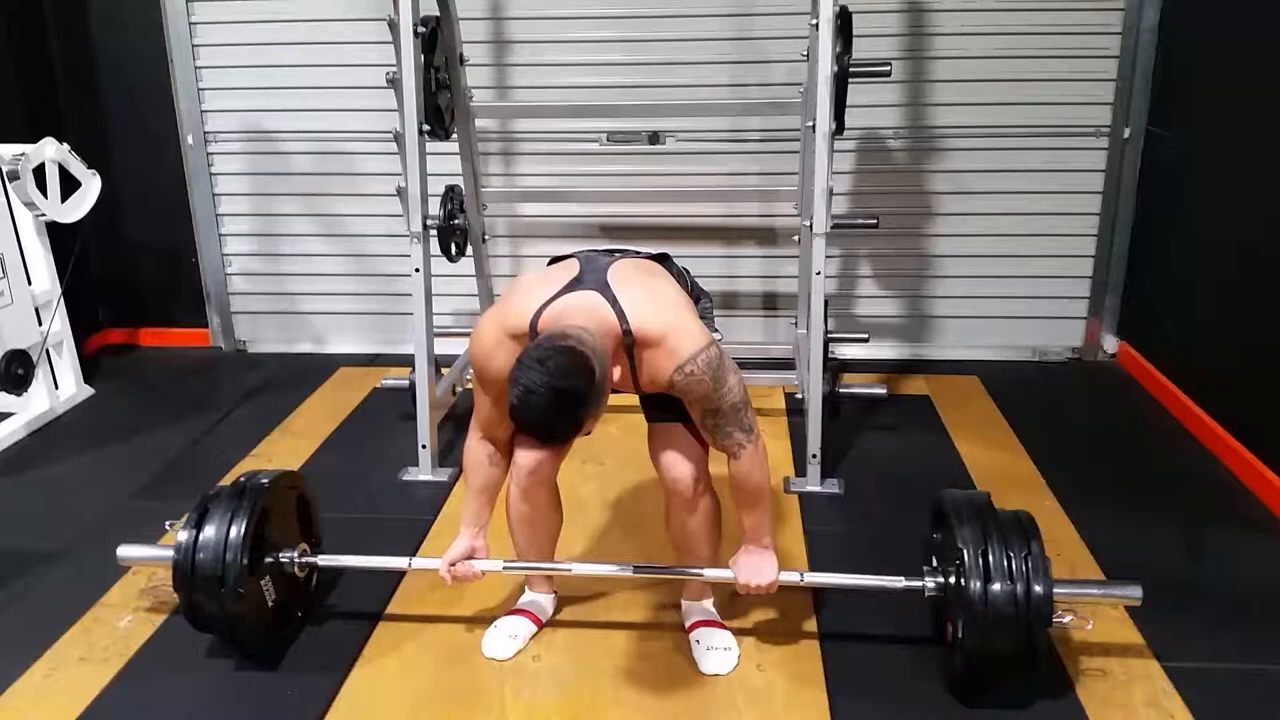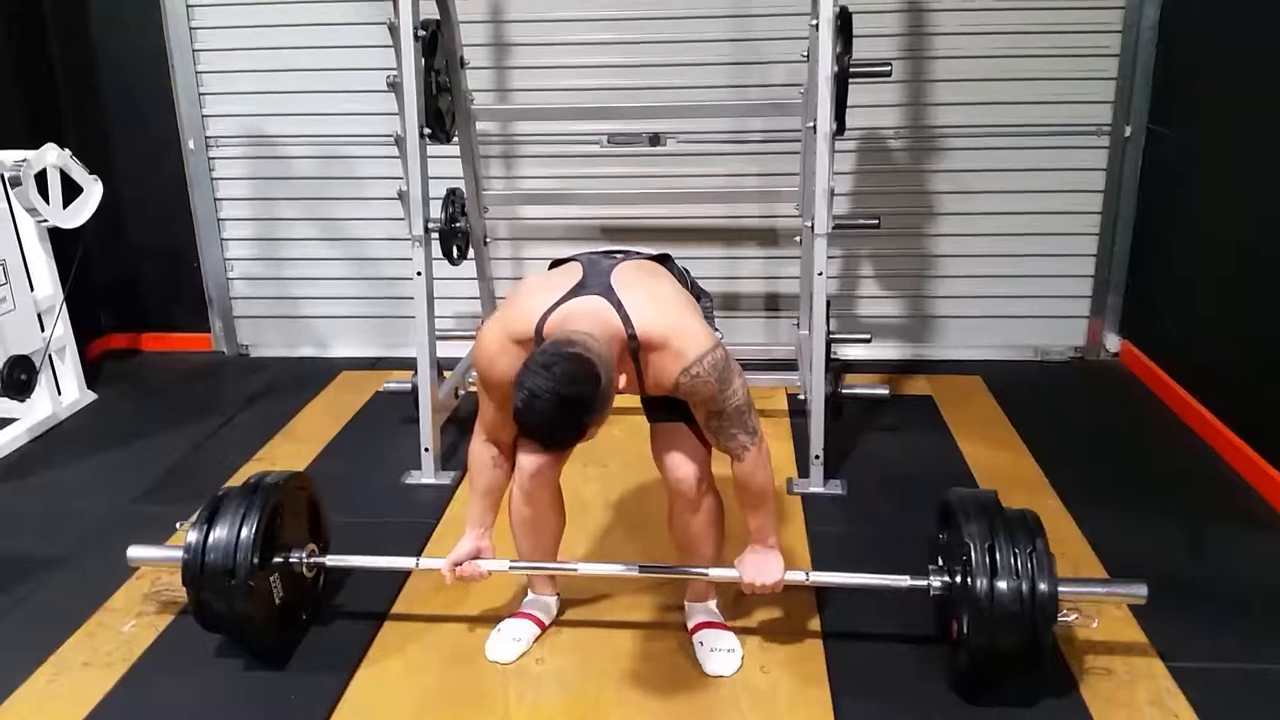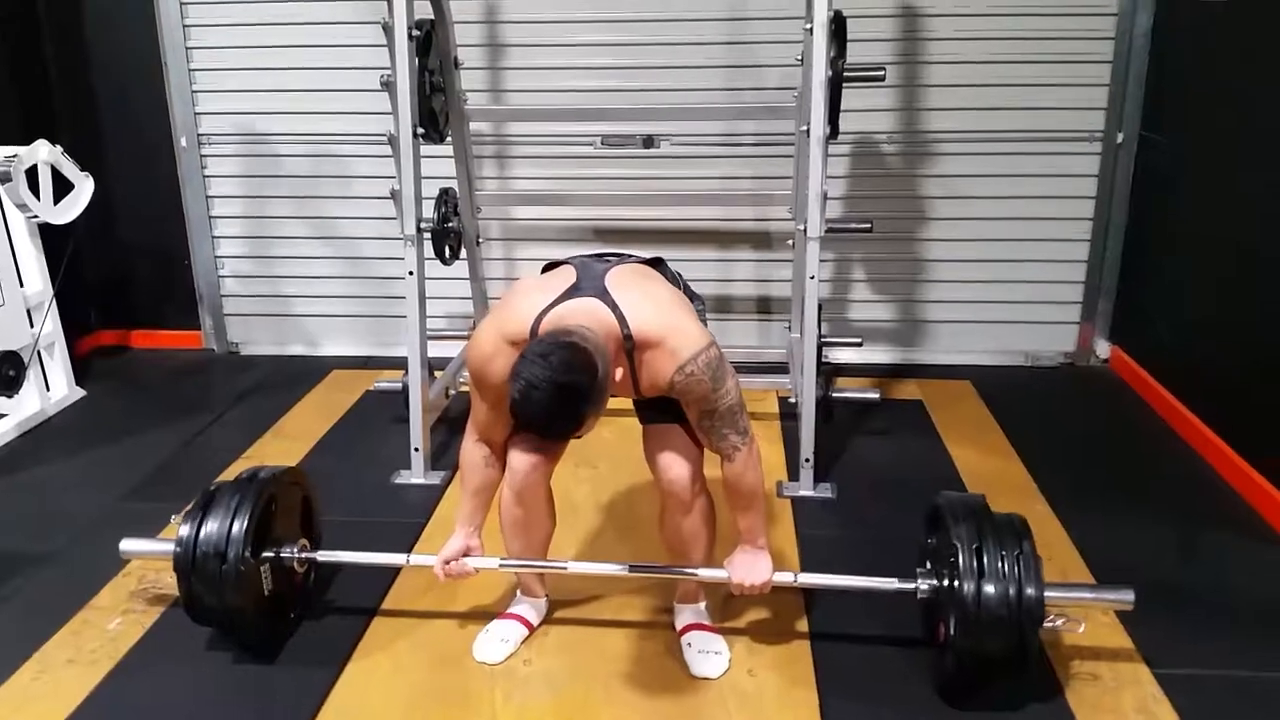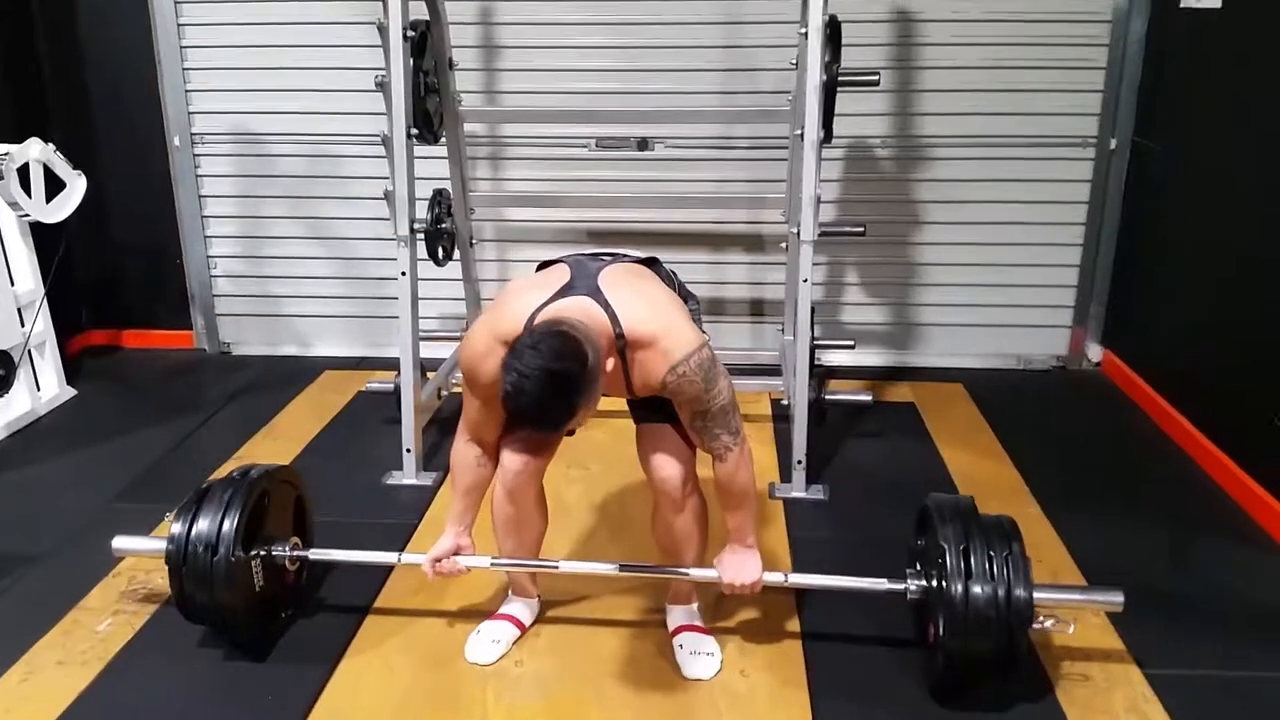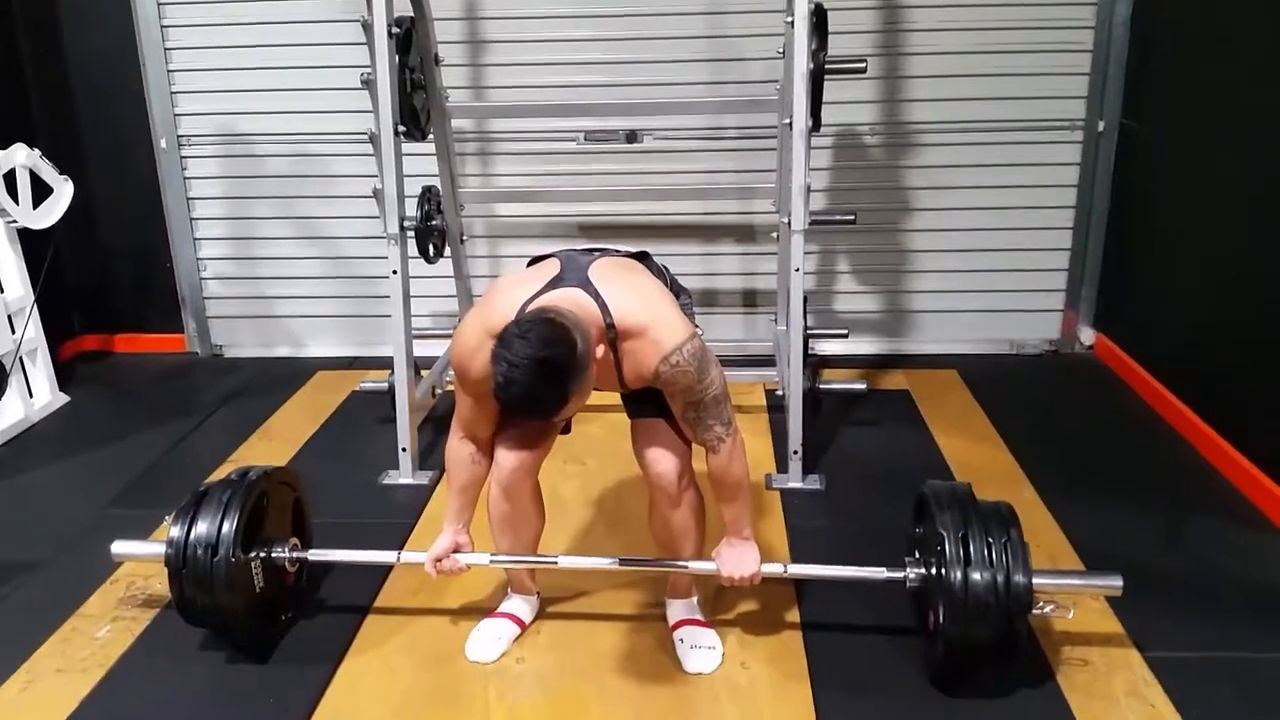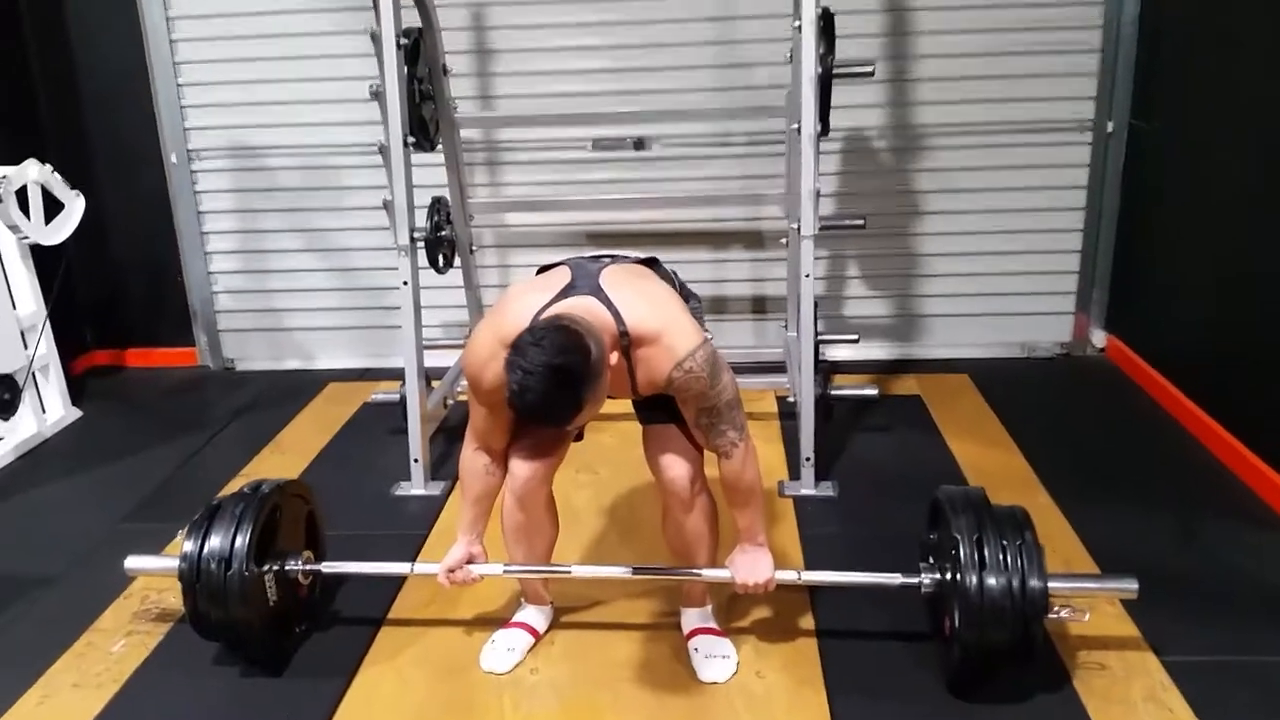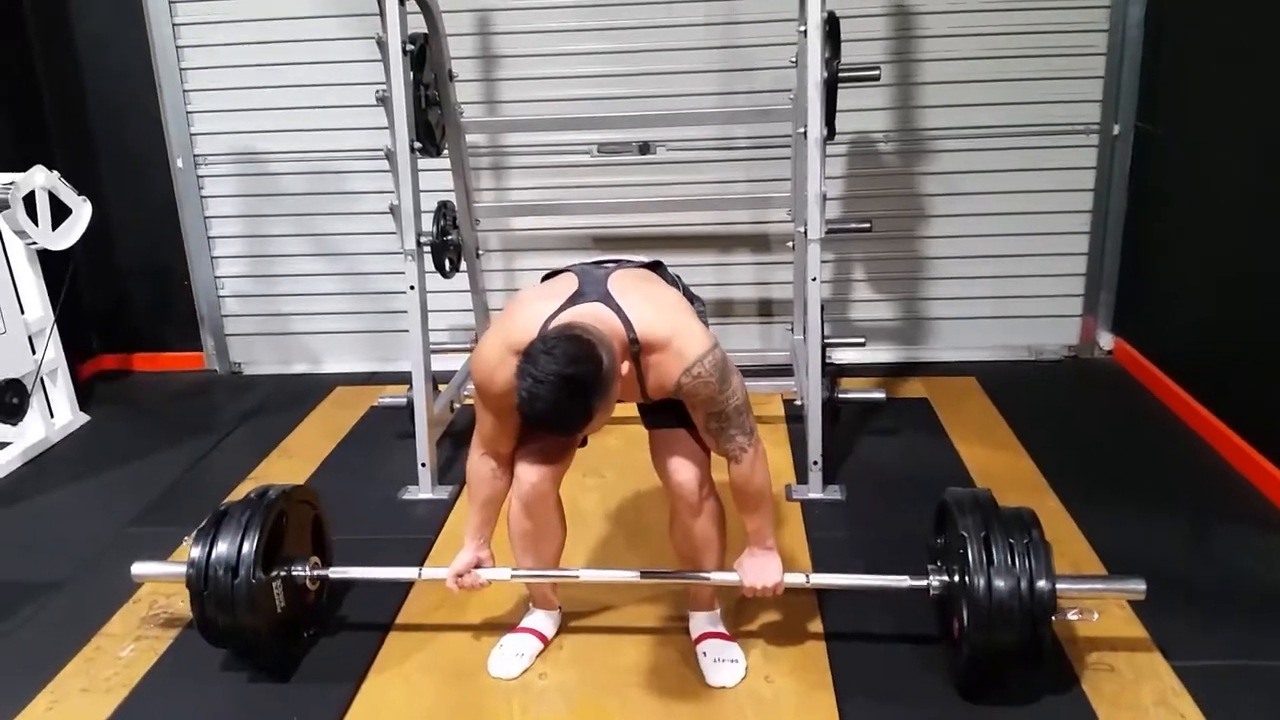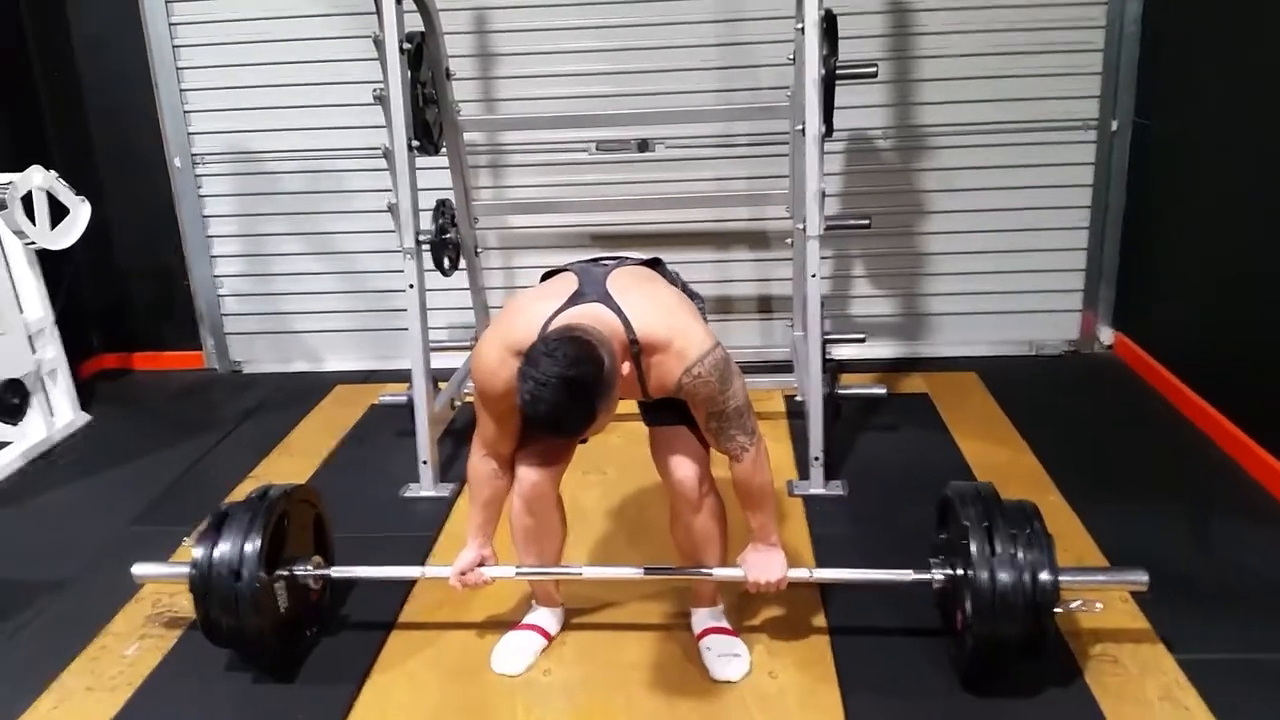
dt=0.2s
person 1, frame 1
left shoulder: (680, 349)
right shoulder: (499, 339)
left elbow: (742, 443)
right elbow: (489, 438)
left wrist: (758, 546)
right wrist: (471, 531)
right hip: (563, 318)
left knee: (685, 475)
right knee: (529, 464)
left ankle: (698, 601)
right ankle: (538, 594)
person 1, frame 2
left shoulder: (684, 351)
right shoulder: (504, 344)
left elbow: (746, 445)
right elbow: (493, 440)
left wrist: (763, 545)
right wrist: (477, 532)
left hip: (663, 341)
right hip: (567, 318)
left knee: (688, 475)
right knee: (531, 467)
left ankle: (701, 602)
right ankle: (540, 596)
person 1, frame 3
left shoulder: (679, 352)
right shoulder: (498, 345)
left elbow: (737, 445)
right elbow: (485, 440)
left wrist: (752, 545)
right wrist: (467, 530)
left hip: (657, 341)
right hip: (563, 316)
left knee: (680, 476)
right knee: (523, 467)
left ankle: (690, 603)
right ankle: (529, 597)
person 1, frame 4
left shoulder: (672, 350)
right shoulder: (489, 345)
left elbow: (728, 445)
right elbow: (476, 440)
left wrist: (742, 545)
right wrist: (457, 529)
left hip: (652, 338)
left knee: (674, 477)
right knee: (516, 466)
left ankle: (683, 606)
right ankle: (521, 598)
person 1, frame 5
left shoulder: (663, 342)
right shoulder: (479, 340)
left elbow: (720, 438)
right elbow: (470, 437)
left wrist: (738, 537)
right wrist: (455, 527)
left hip: (642, 334)
left knee: (669, 471)
right knee: (510, 464)
left ankle: (683, 599)
right ankle: (520, 595)
person 1, frame 6
left shoulder: (675, 349)
right shoulder: (492, 349)
left elbow: (733, 443)
right elbow: (484, 448)
left wrist: (752, 543)
right wrist: (469, 538)
left hip: (653, 339)
left knee: (682, 477)
right knee: (524, 473)
left ankle: (697, 608)
right ankle: (534, 604)
person 1, frame 7
left shoulder: (684, 353)
right shoulder: (501, 356)
left elbow: (742, 446)
right elbow: (491, 453)
left wrist: (761, 547)
right wrist: (475, 543)
left hip: (660, 345)
right hip: (552, 350)
left knee: (689, 480)
right knee: (530, 477)
left ankle: (705, 613)
right ankle: (542, 610)
person 1, frame 8
left shoulder: (683, 353)
right shoulder: (500, 357)
left elbow: (743, 446)
right elbow: (491, 453)
left wrist: (764, 542)
right wrist: (478, 542)
left hip: (660, 346)
left knee: (688, 477)
right knee: (531, 477)
left ankle: (707, 609)
right ankle: (545, 608)
